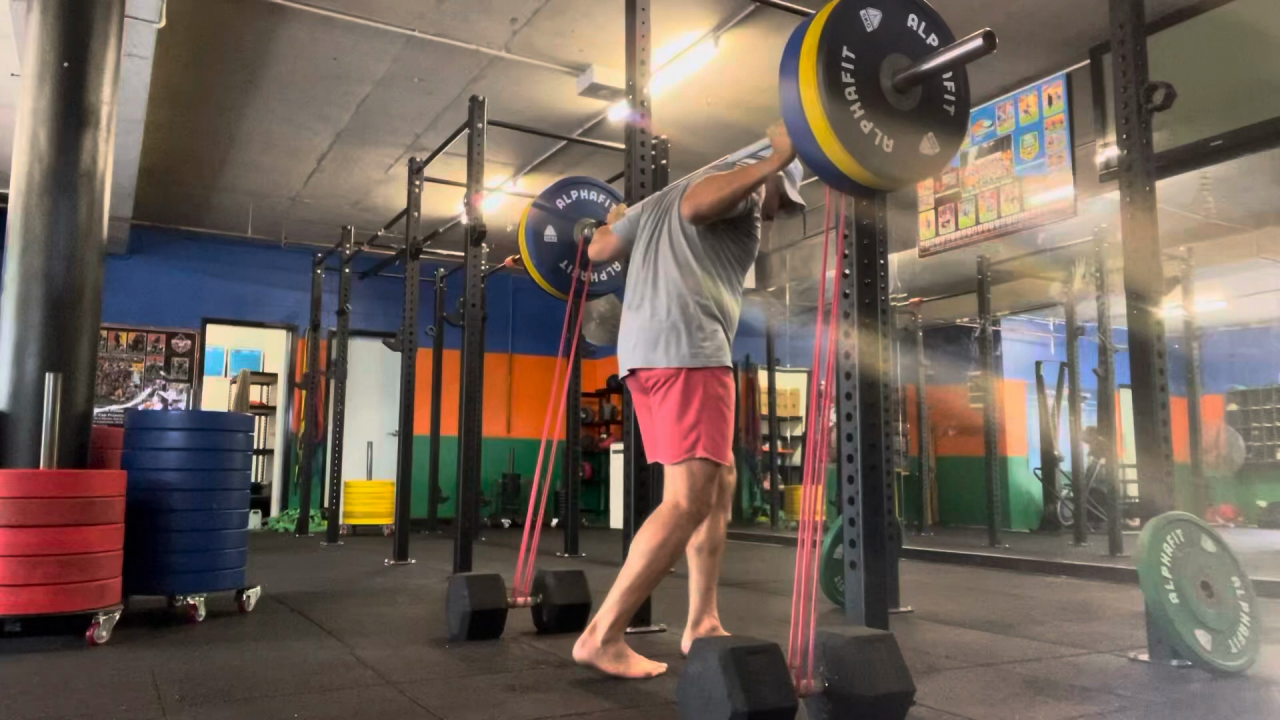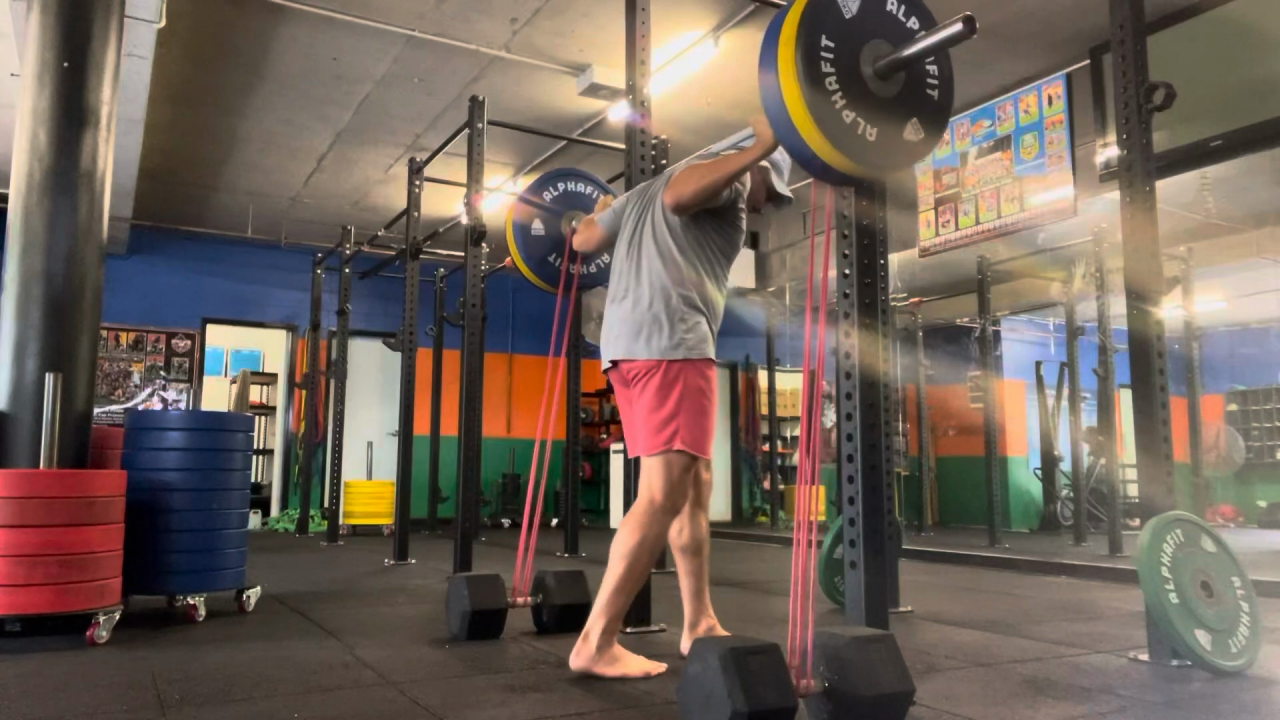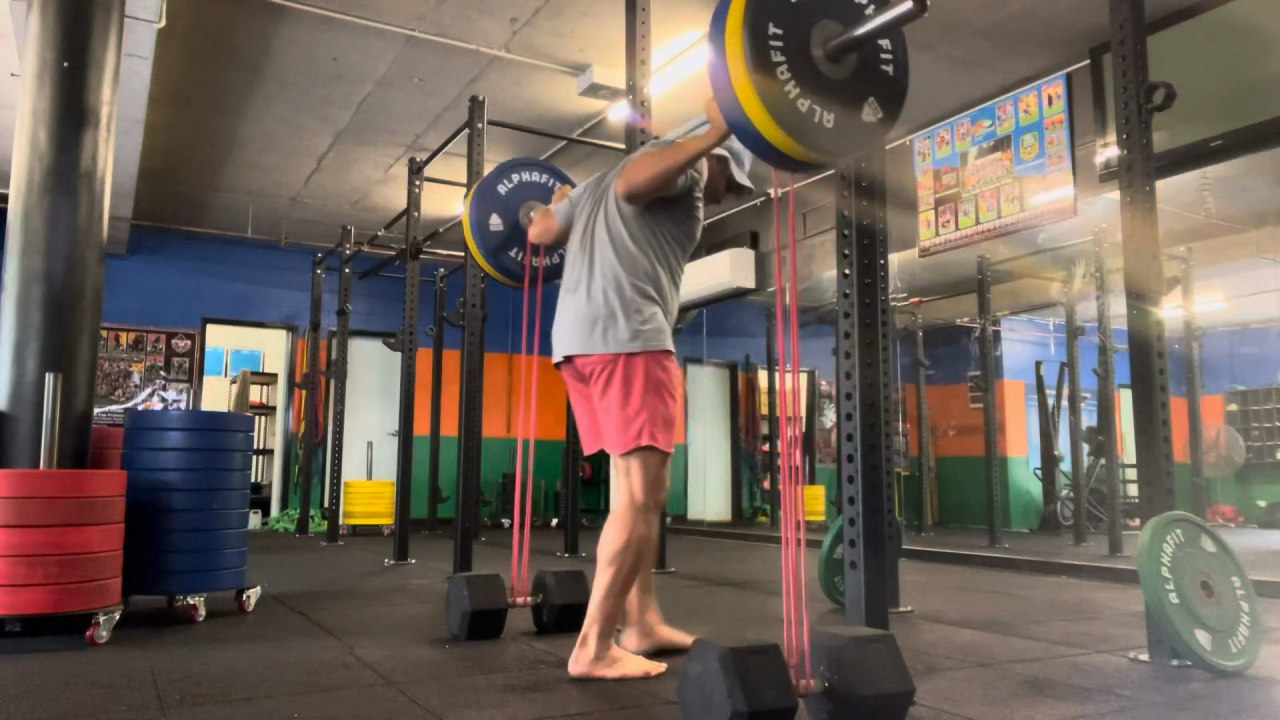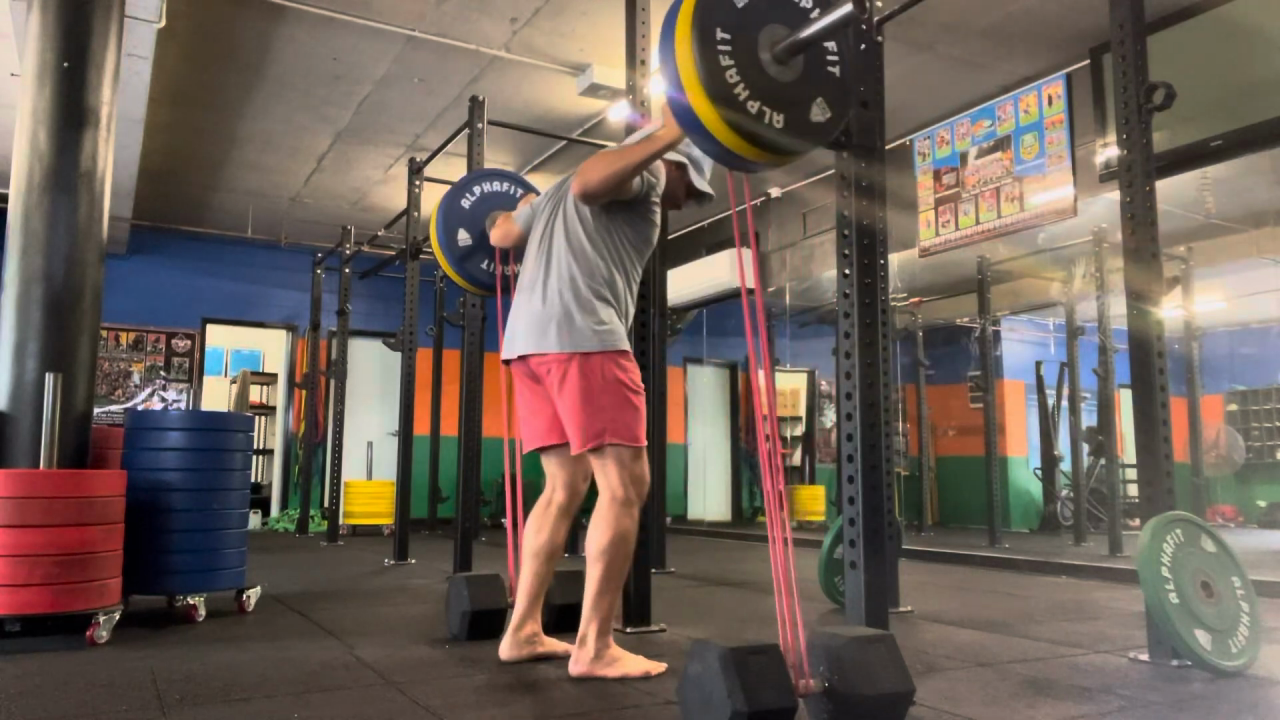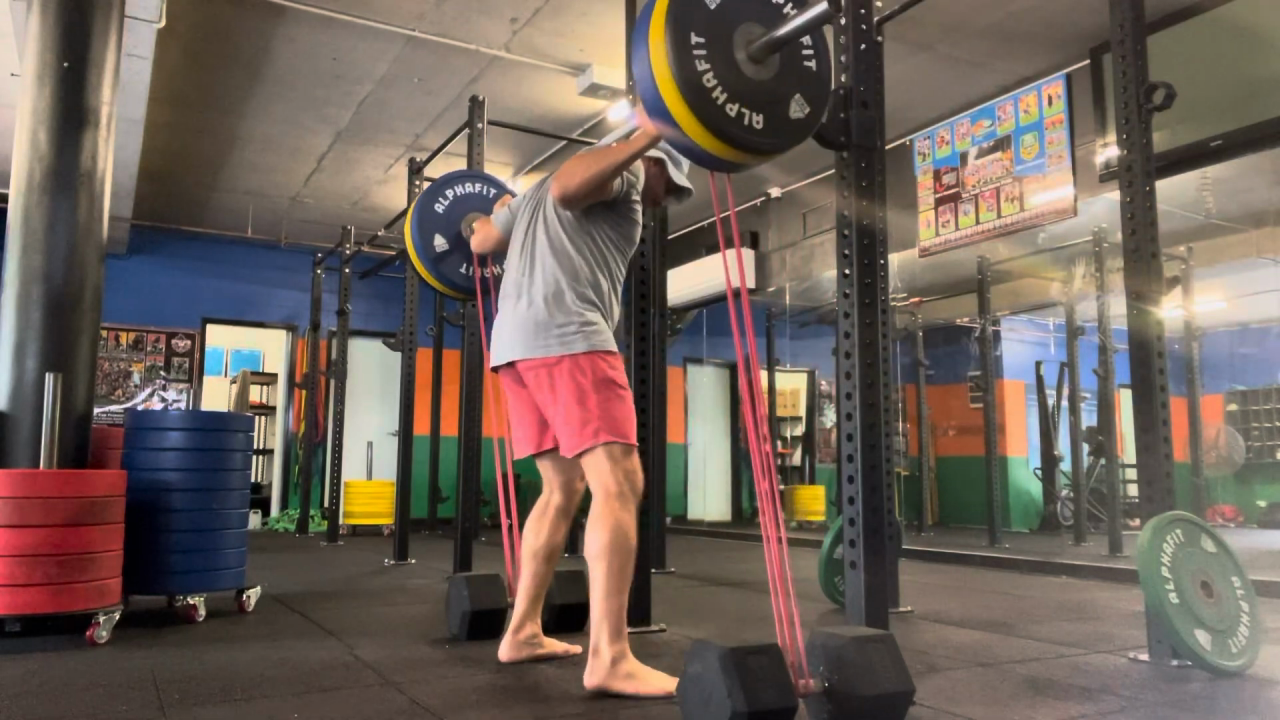
dt=0.5s
person 1, frame 1
left shoulder: (663, 197)
right shoulder: (741, 180)
left elbow: (599, 248)
right elbow: (699, 206)
left wrist: (617, 219)
right wrist: (777, 158)
left hip: (646, 353)
right hip: (687, 351)
left knee: (719, 483)
right knee: (689, 500)
left ankle: (702, 624)
right ankle: (603, 635)
person 1, frame 2
left shoulder: (644, 192)
right shoulder: (726, 173)
left elbow: (584, 239)
right elbow: (681, 194)
left wrist: (601, 212)
right wrist: (764, 144)
left hip: (628, 345)
right hip: (670, 342)
left knee: (694, 485)
right knee: (664, 495)
left ankle: (700, 625)
right ankle: (597, 642)
person 1, frame 3
left shoulder: (599, 181)
right shoulder: (688, 162)
left elbow: (540, 231)
right elbow: (633, 183)
left wrist: (560, 201)
right wrist: (716, 130)
left hip: (579, 339)
right hip: (627, 335)
left knee: (641, 486)
right knee: (642, 491)
left ankle: (640, 620)
right ankle: (595, 647)
person 1, frame 4
left shoulder: (560, 192)
right shoulder: (648, 170)
left elbow: (501, 235)
right elbow: (589, 182)
left wrist: (524, 206)
right wrist: (670, 134)
left hip: (530, 338)
right hip: (580, 334)
left knee: (566, 486)
right knee: (625, 484)
left ankle: (523, 629)
right ankle: (594, 646)
person 1, frame 5
left shoulder: (537, 190)
right shoulder: (626, 167)
left elbow: (482, 239)
right elbow: (567, 186)
left wrist: (501, 209)
right wrist: (648, 133)
left hip: (518, 342)
right hip: (568, 337)
left knee: (564, 487)
right knee: (617, 485)
left ankle: (523, 630)
right ankle: (610, 657)
